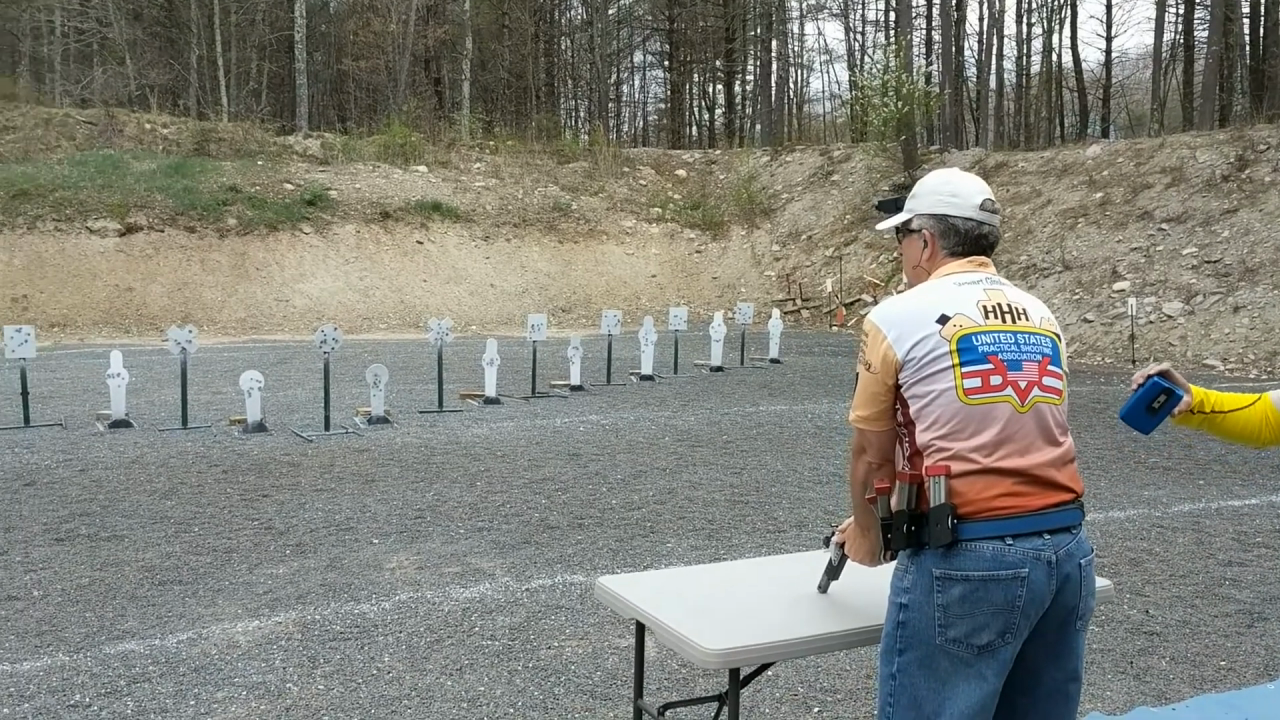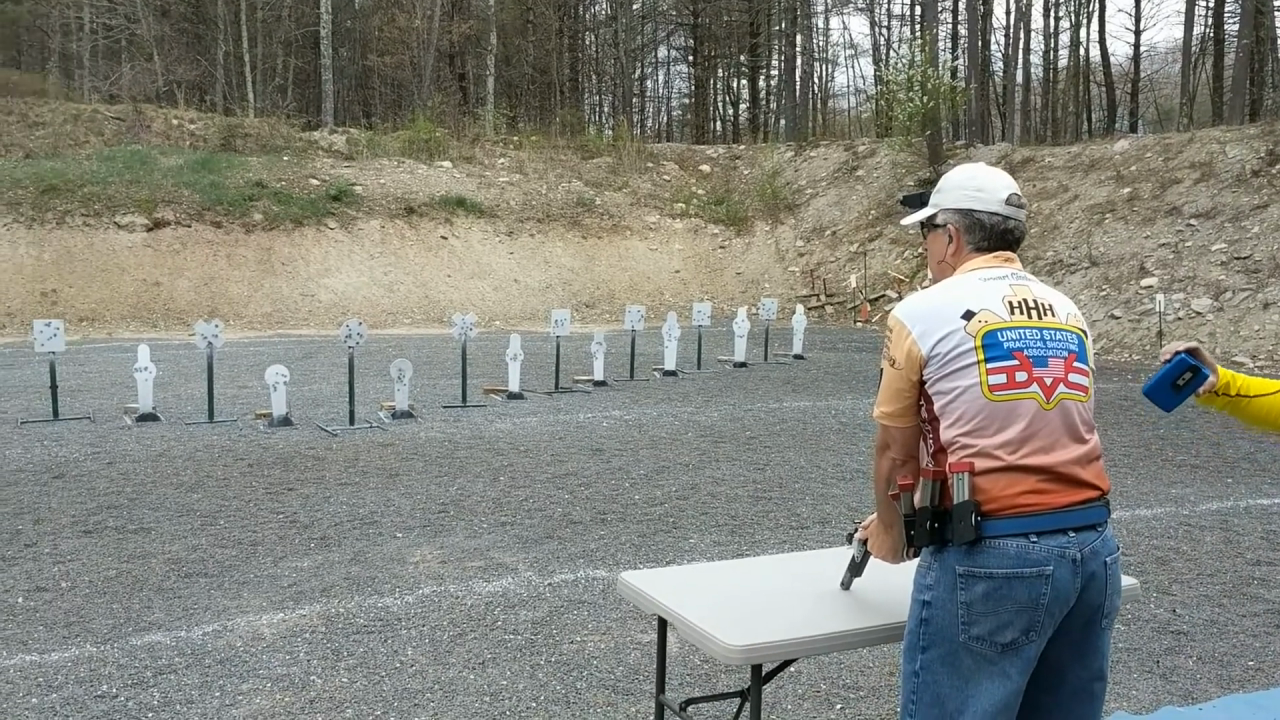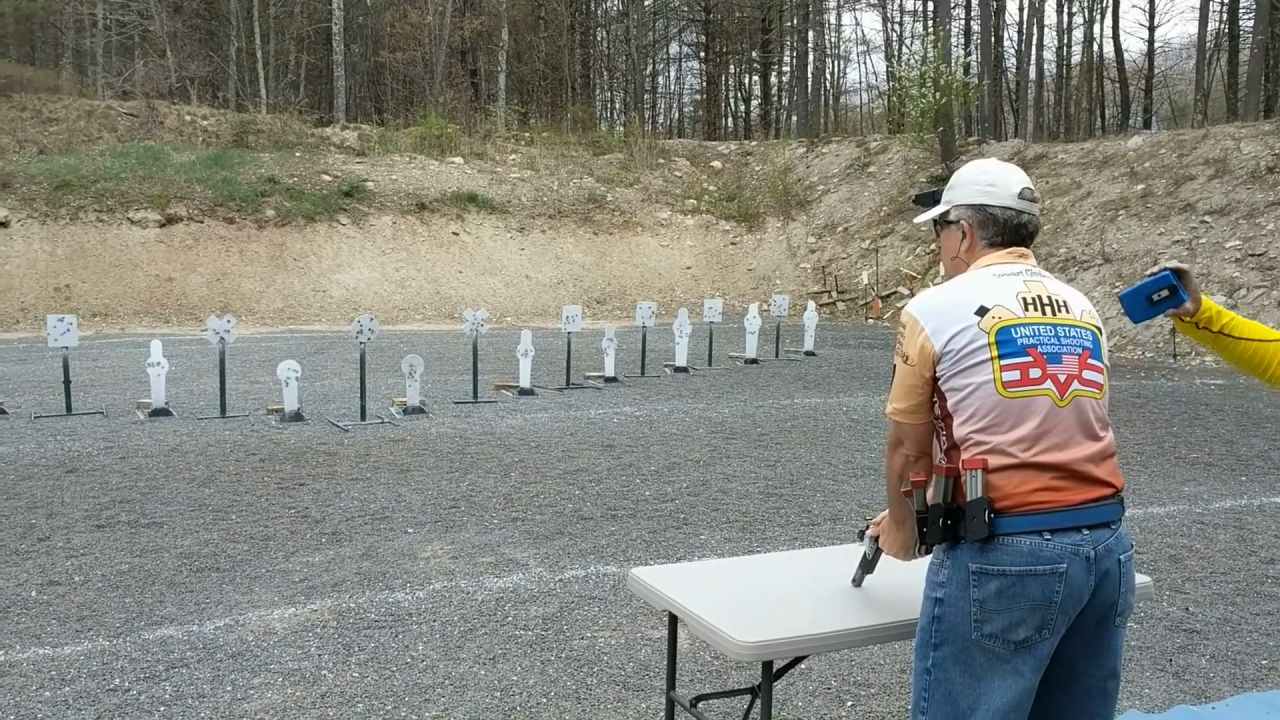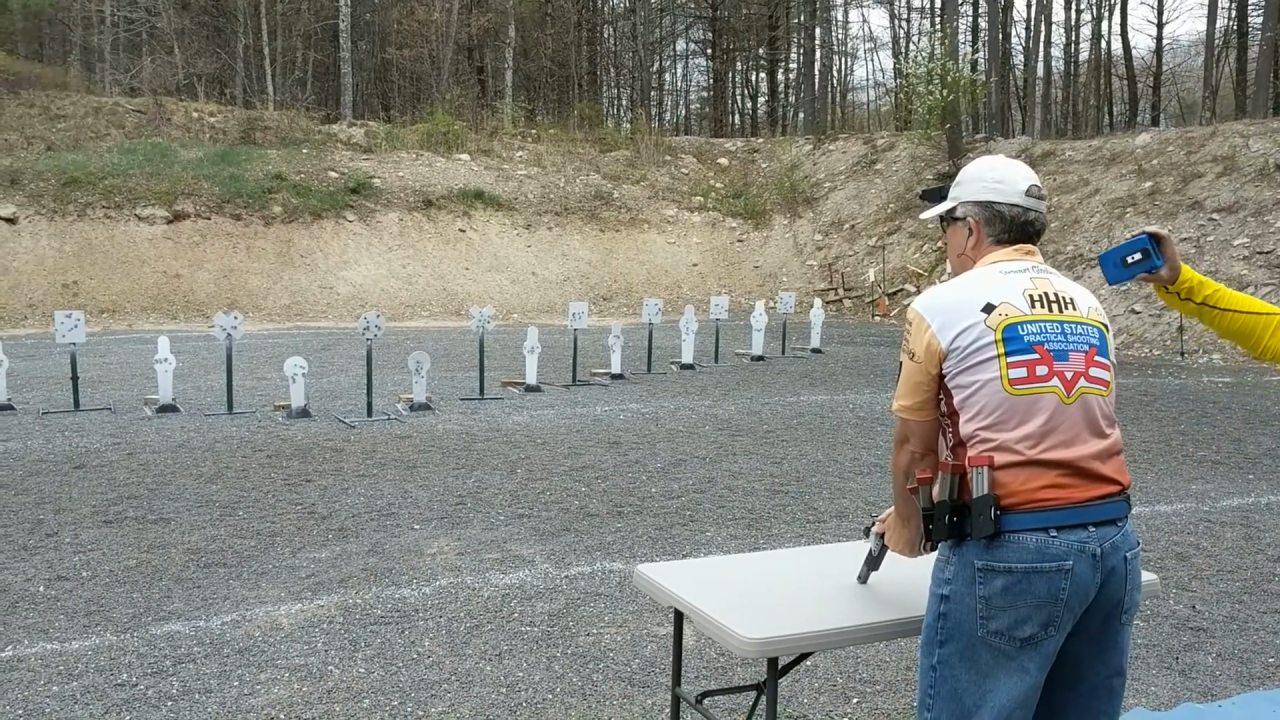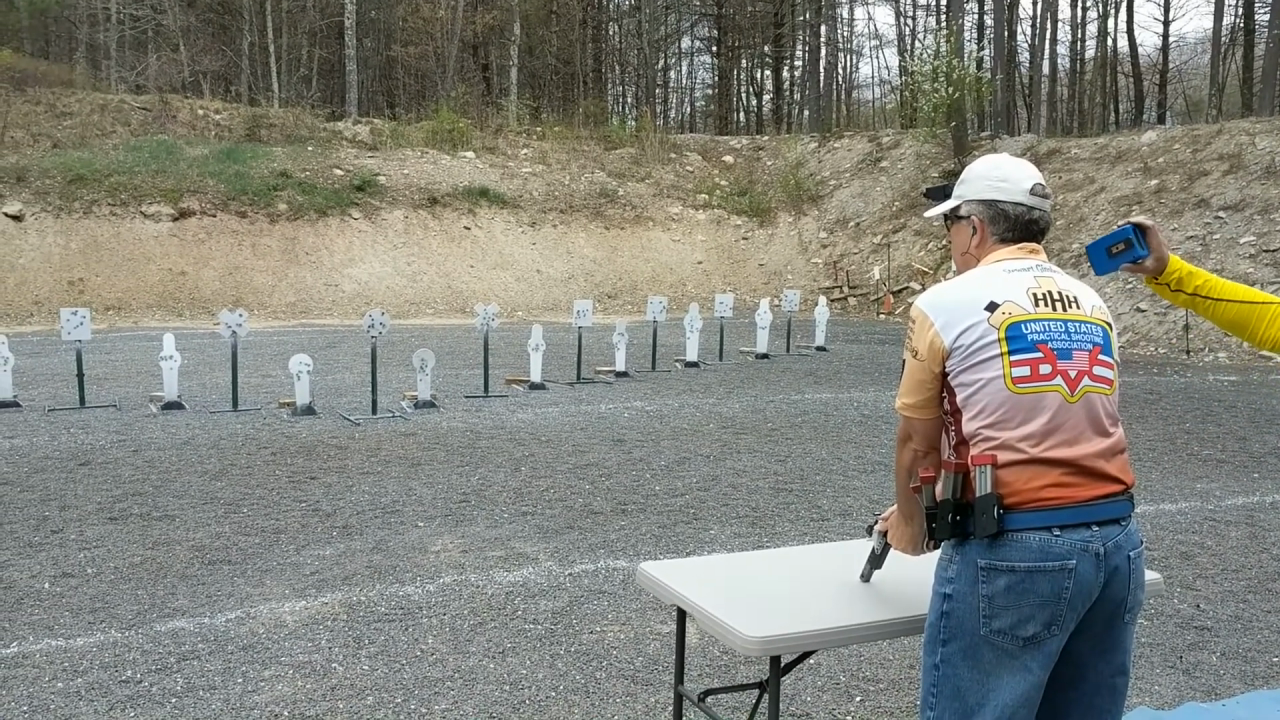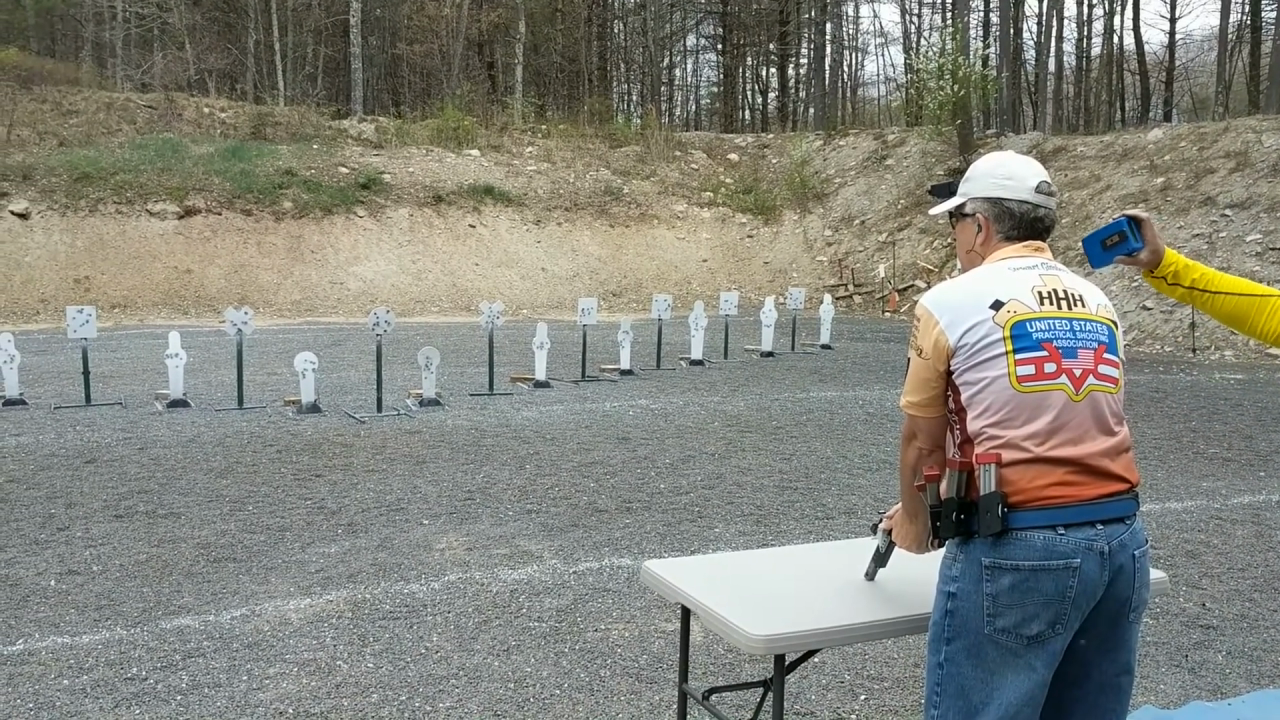
dt=0.5s
person 1, frame 1
left shoulder: (898, 317)
right shoulder: (1042, 316)
left elbow: (872, 456)
left wrist: (867, 533)
left hip: (967, 561)
right hip: (1066, 548)
person 1, frame 2
left shoulder: (923, 312)
right shoulder: (1067, 312)
left elbow: (897, 452)
left wrist: (890, 530)
left hip: (992, 557)
right hip: (1092, 546)
person 1, frame 3
left shoulder: (936, 309)
right shoulder: (1083, 308)
left elbow: (908, 449)
left wrist: (902, 526)
left hip: (1003, 555)
right hip: (1105, 544)
person 1, frame 4
left shoulder: (941, 305)
right shoulder: (1087, 305)
left elbow: (914, 446)
left wrist: (906, 523)
left hip: (1009, 551)
right hip: (1111, 541)
person 1, frame 5
left shoulder: (945, 304)
right shoulder: (1093, 304)
left elbow: (918, 444)
left wrist: (910, 522)
left hip: (1012, 551)
right hip: (1115, 541)
person 1, frame 6
left shoulder: (950, 302)
right shoulder: (1098, 303)
left elbow: (923, 443)
left wrist: (915, 520)
left hip: (1017, 549)
right hip: (1121, 540)
